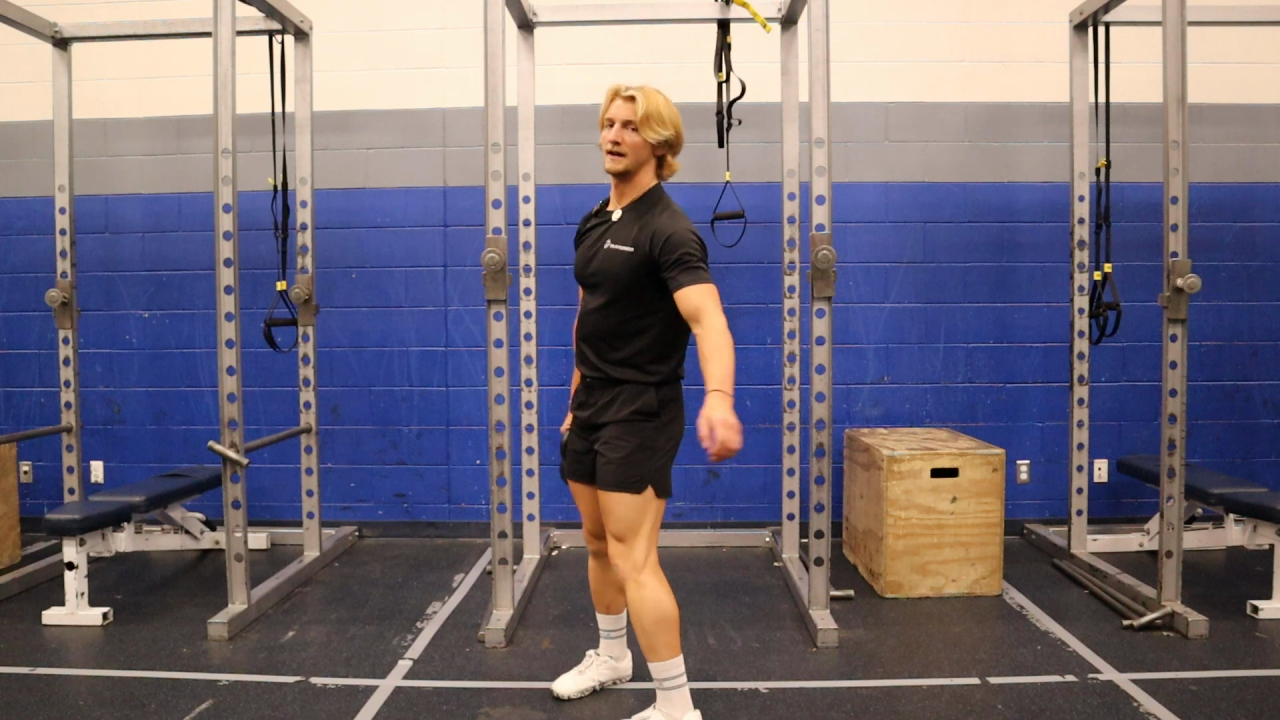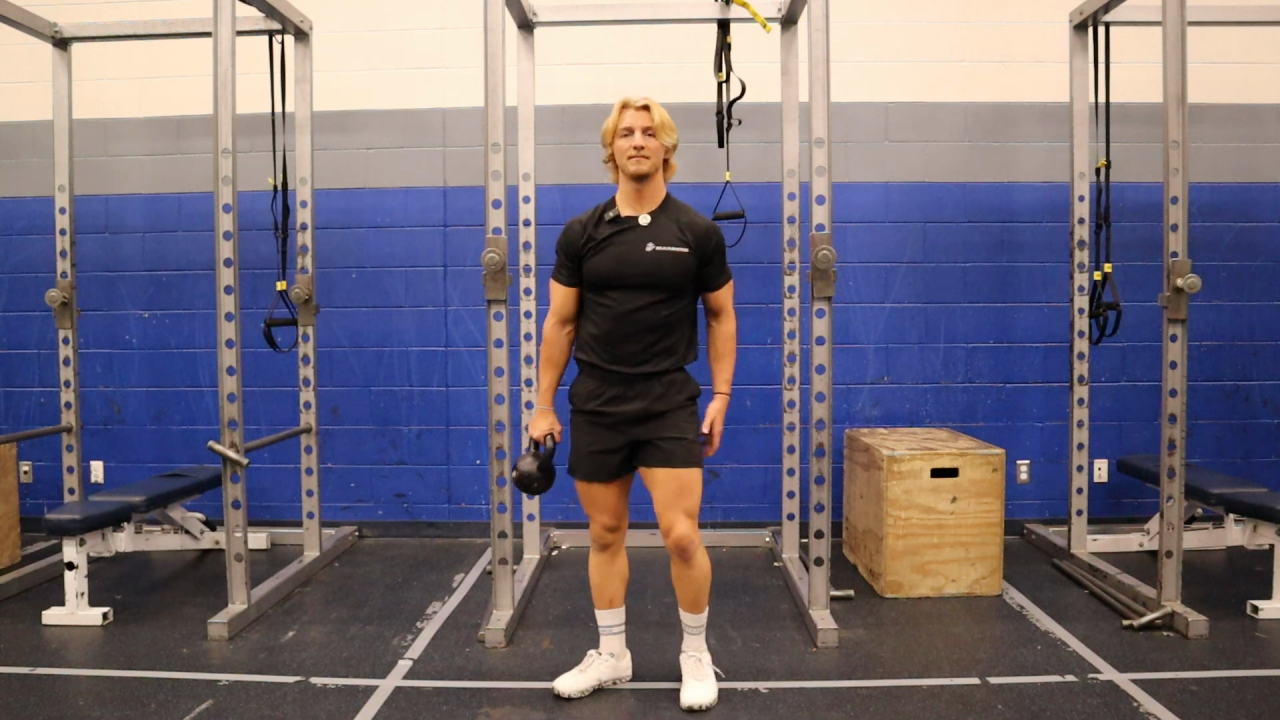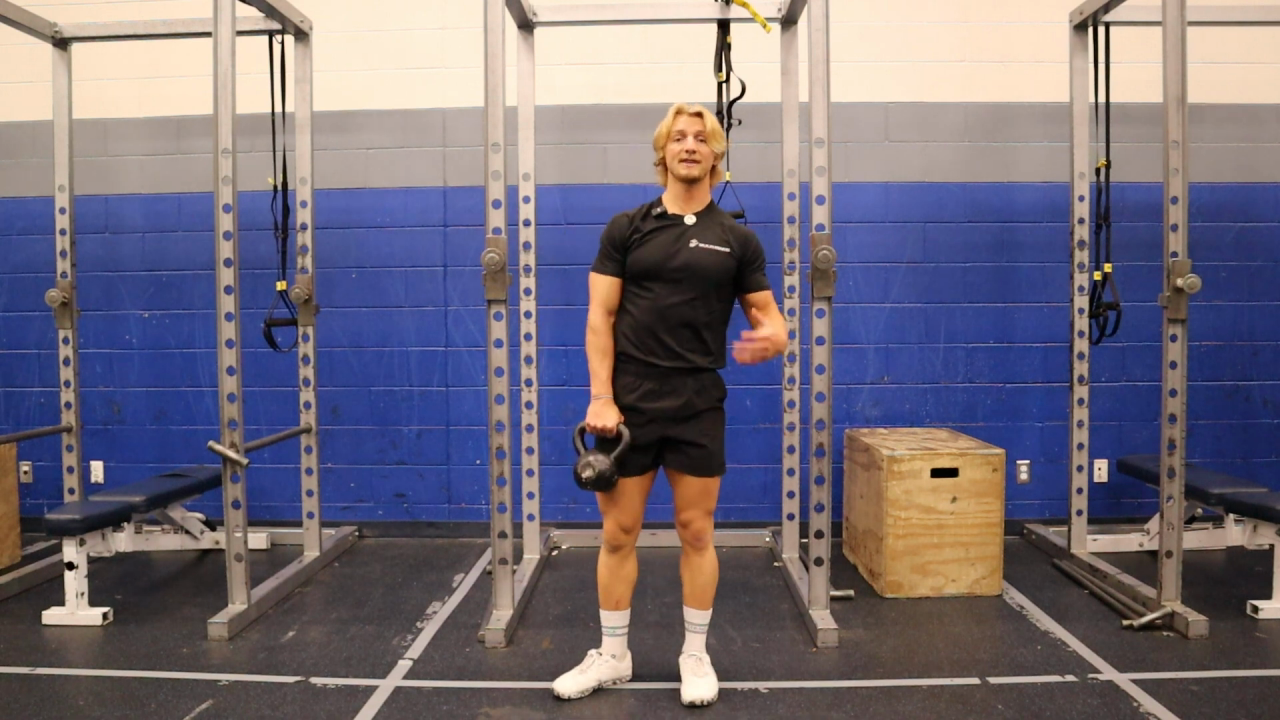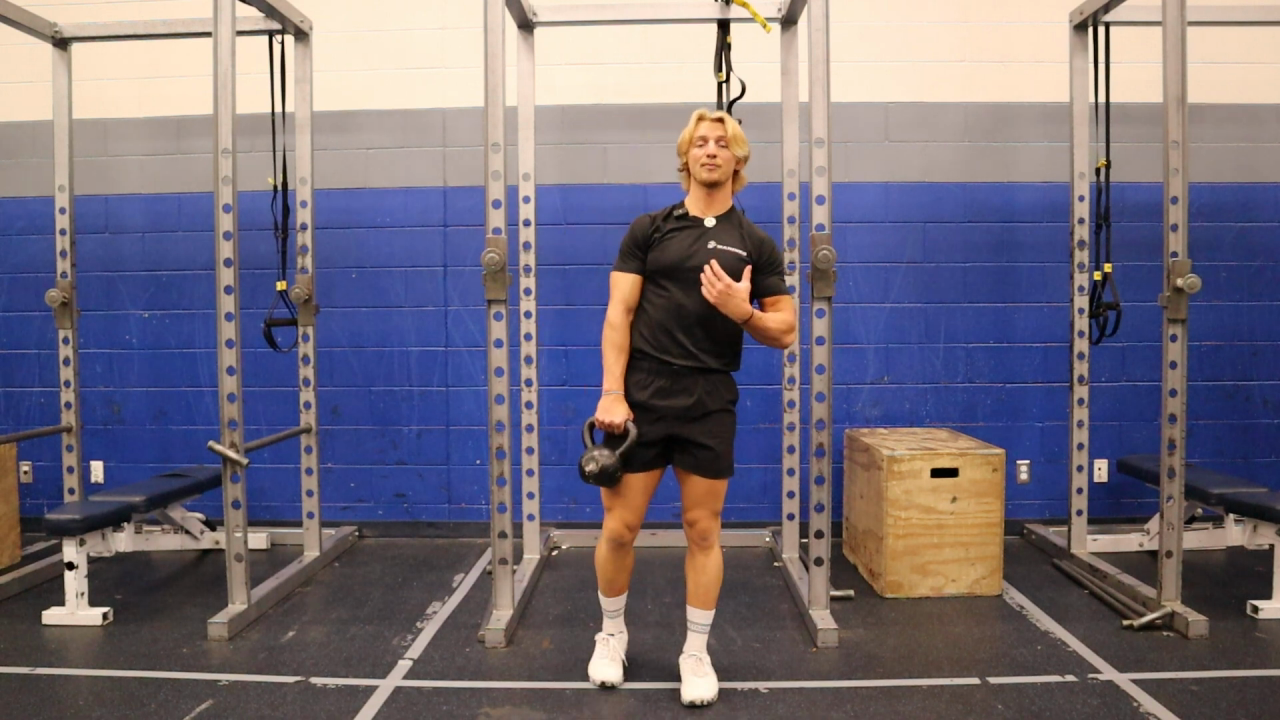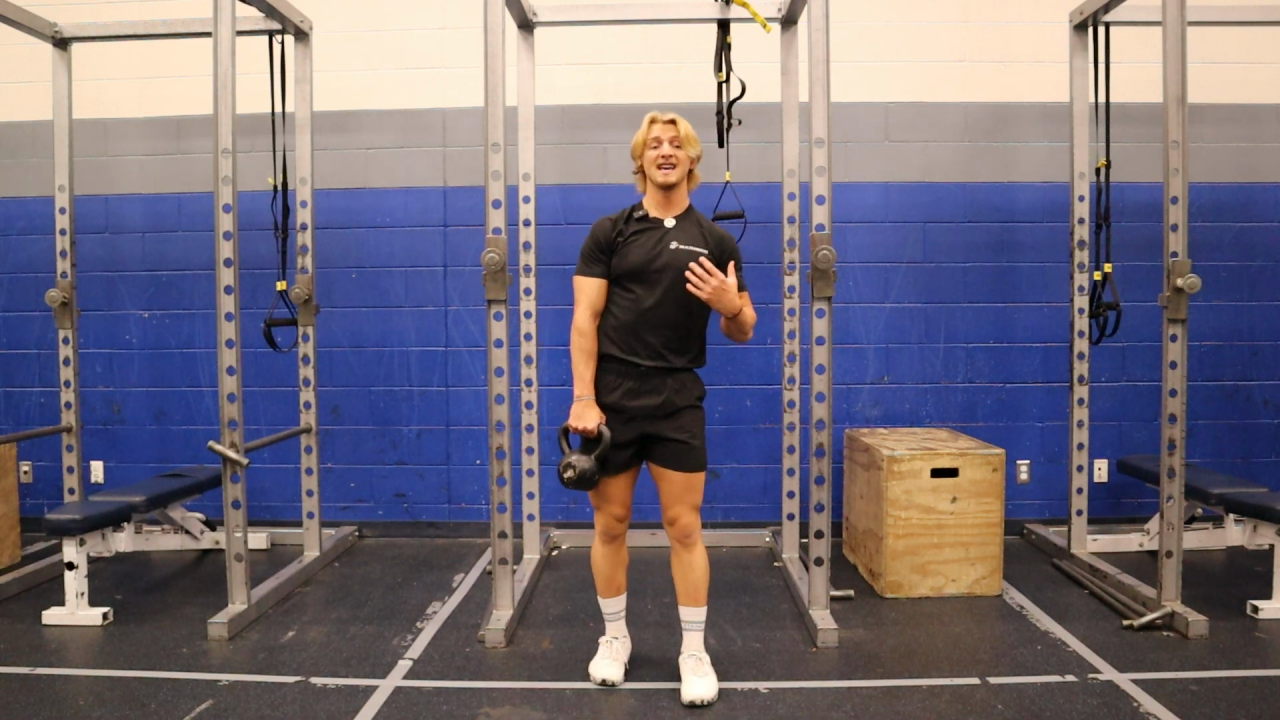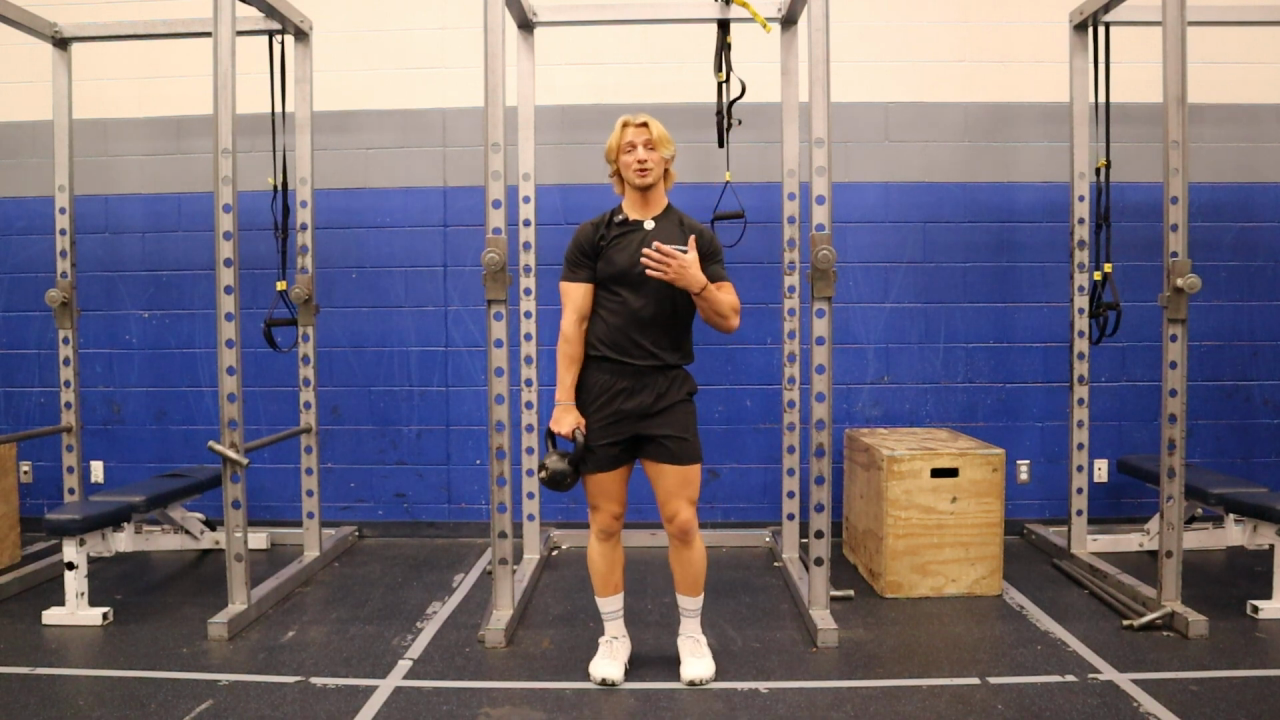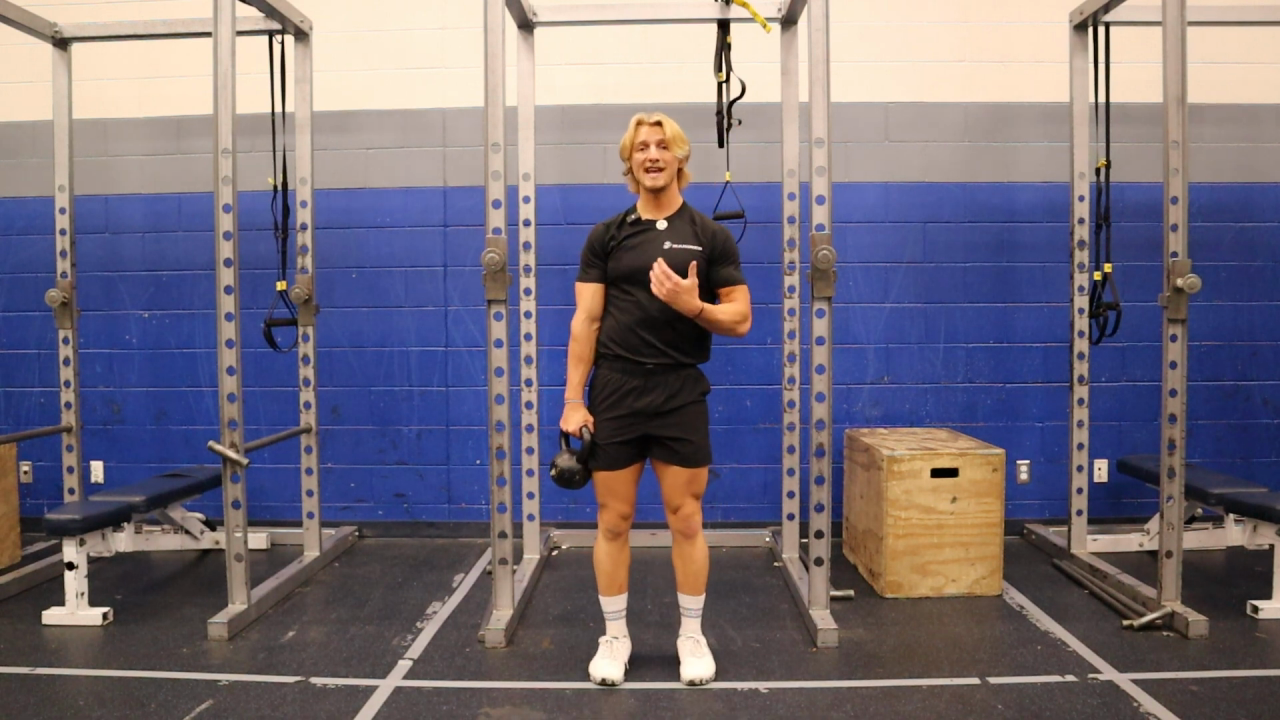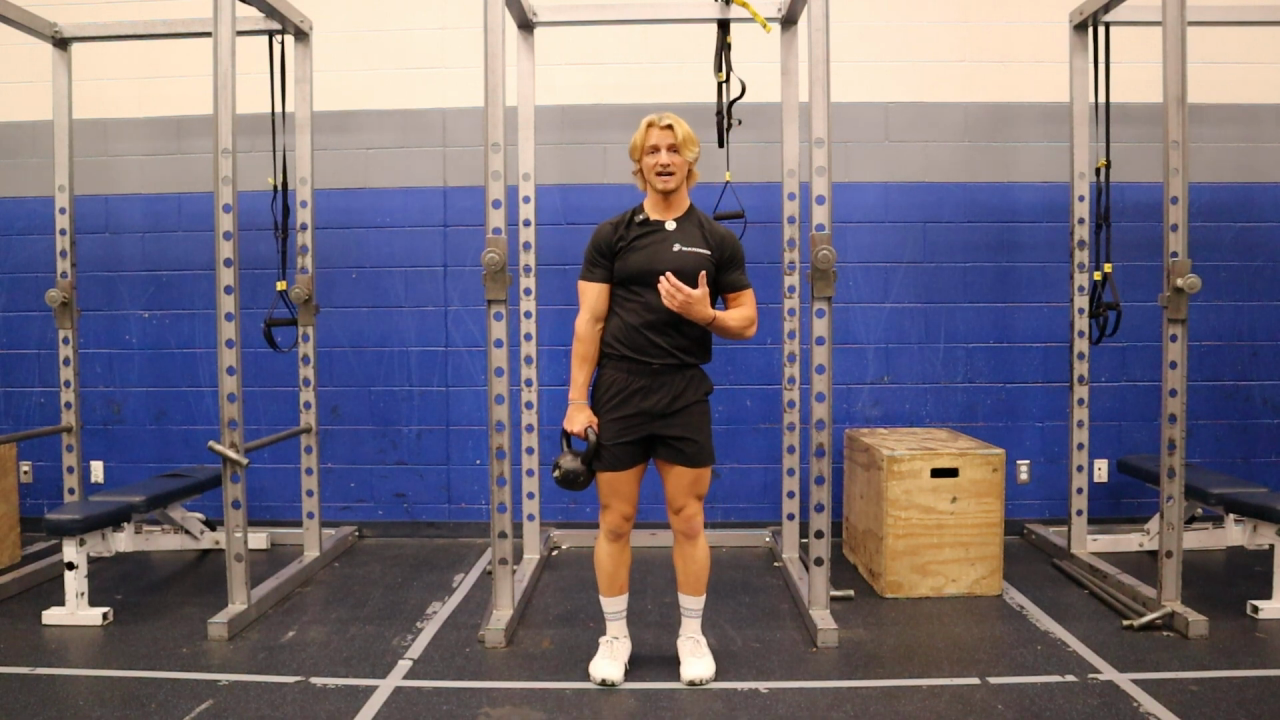
dt=0.5s
person 1, frame 1
left shoulder: (667, 229)
right shoulder: (592, 223)
left elbow: (709, 319)
left wrist: (720, 400)
right wrist: (575, 399)
left hip: (636, 414)
right hip: (593, 408)
left knee: (629, 558)
right knee: (598, 544)
right ankle: (611, 655)
person 1, frame 2
left shoulder: (698, 233)
right shoulder: (580, 233)
left elbow: (722, 317)
right elbow: (560, 323)
left wrist: (721, 396)
right wrist: (543, 406)
left hip: (669, 405)
right hip: (596, 406)
left knee: (681, 535)
right knee: (605, 534)
left ankle: (696, 652)
right ankle: (611, 654)
person 1, frame 3
left shoulder: (738, 239)
right shoulder: (626, 228)
left elbow: (768, 316)
right elbow: (601, 316)
left wrist: (770, 338)
right wrist: (601, 397)
left hip: (699, 404)
right hip: (629, 402)
left knee: (696, 532)
right knee: (618, 533)
left ankle: (695, 654)
right ankle: (612, 655)
person 1, frame 4
left shoulder: (756, 244)
right shoulder: (648, 229)
left elbow: (784, 331)
right elbow: (620, 313)
left wrist: (743, 312)
right wrist: (611, 392)
left hip: (709, 402)
right hip: (641, 397)
left knee: (703, 531)
right knee: (619, 528)
left ankle: (696, 652)
right ankle: (612, 633)
person 1, frame 5
left shoulder: (716, 241)
right shoulder: (609, 231)
left elbow: (742, 332)
right elbow: (585, 317)
left wrist: (732, 305)
right wrist: (583, 397)
left hip: (678, 398)
right hip: (613, 395)
left knee: (684, 527)
right knee: (610, 524)
left ankle: (693, 650)
right ankle: (615, 637)
person 1, frame 6
left shoulder: (696, 237)
right shoulder: (591, 236)
left elbow: (729, 319)
right elbow: (573, 323)
left wrist: (695, 283)
right wrist: (564, 402)
left hip: (669, 395)
right hip: (602, 394)
left knee: (682, 522)
right knee: (605, 523)
left ankle: (691, 634)
right ankle: (614, 637)
person 1, frame 7
left shoulder: (711, 236)
right shoulder: (606, 236)
left elbow: (740, 319)
right elbow: (586, 321)
left wrist: (692, 305)
right wrist: (573, 400)
left hip: (681, 392)
right hip: (615, 392)
left knee: (686, 519)
right knee: (613, 520)
left ankle: (691, 635)
right ankle: (614, 637)
person 1, frame 8
left shoulder: (717, 240)
right shoulder: (611, 235)
left elbow: (746, 321)
right elbow: (589, 320)
left wrist: (705, 314)
right wrist: (577, 400)
left hip: (685, 393)
right hip: (618, 392)
left knee: (688, 520)
right knee: (615, 521)
left ankle: (692, 636)
right ankle: (614, 637)
